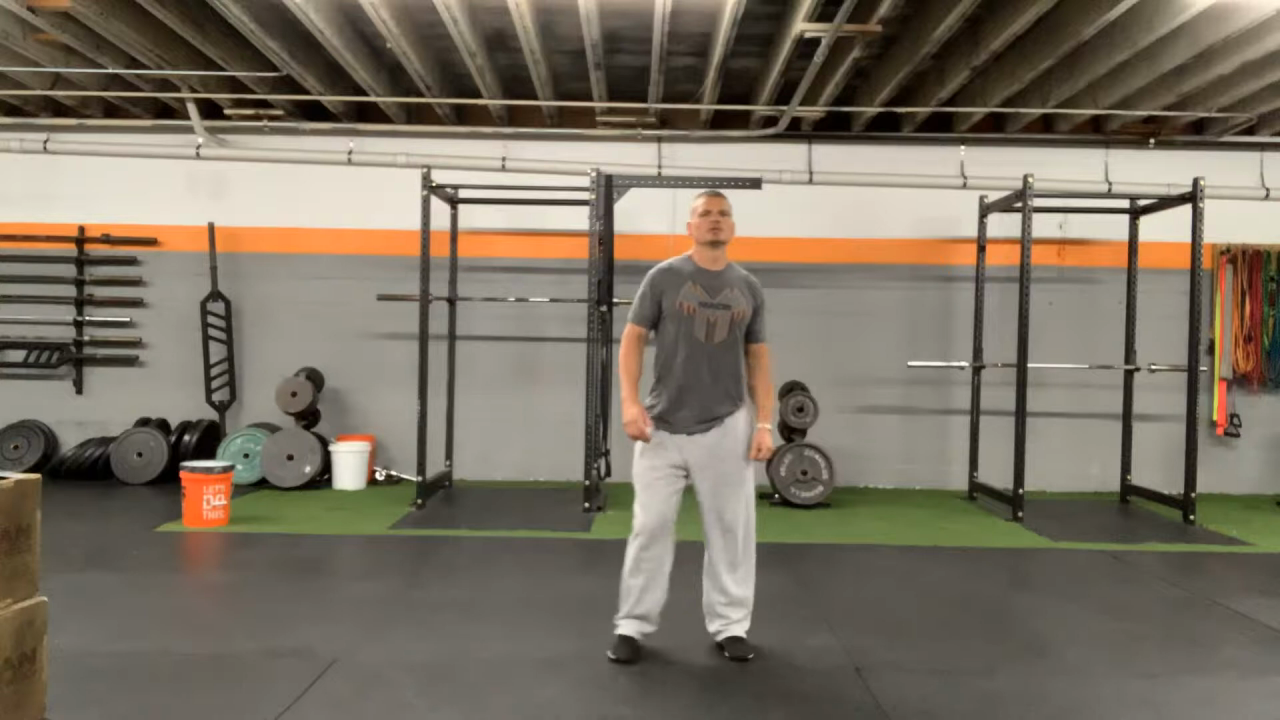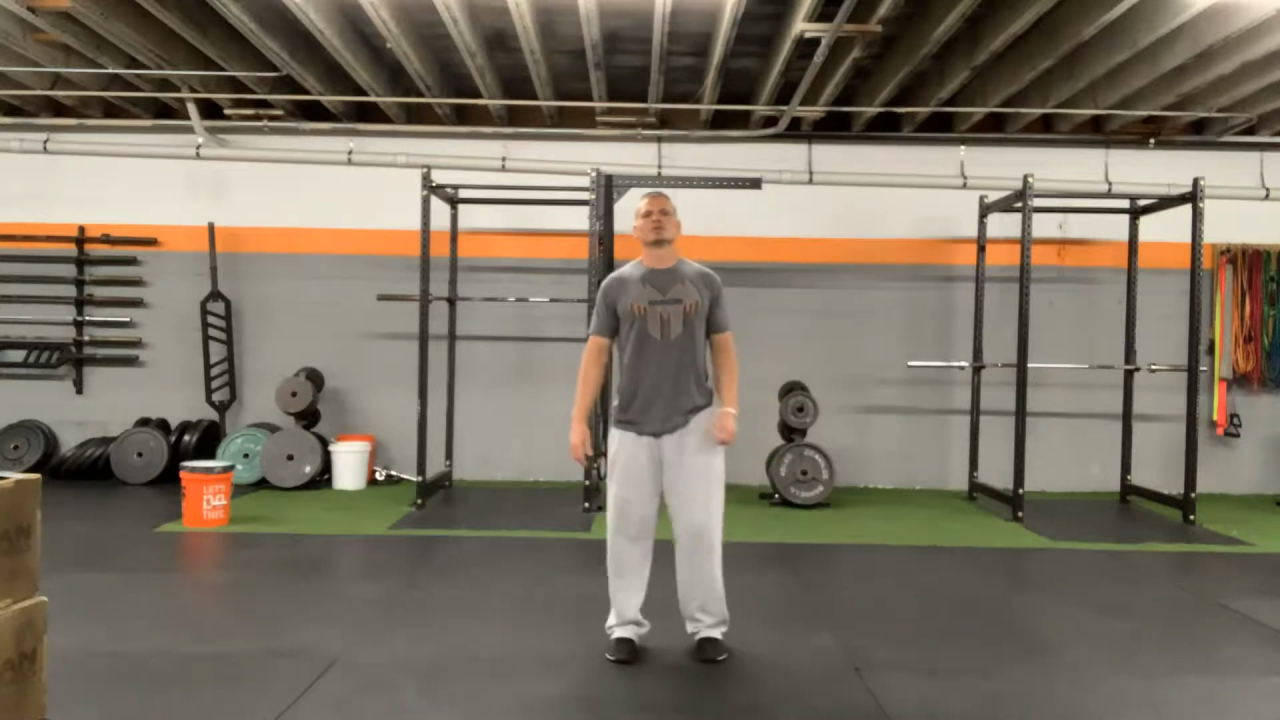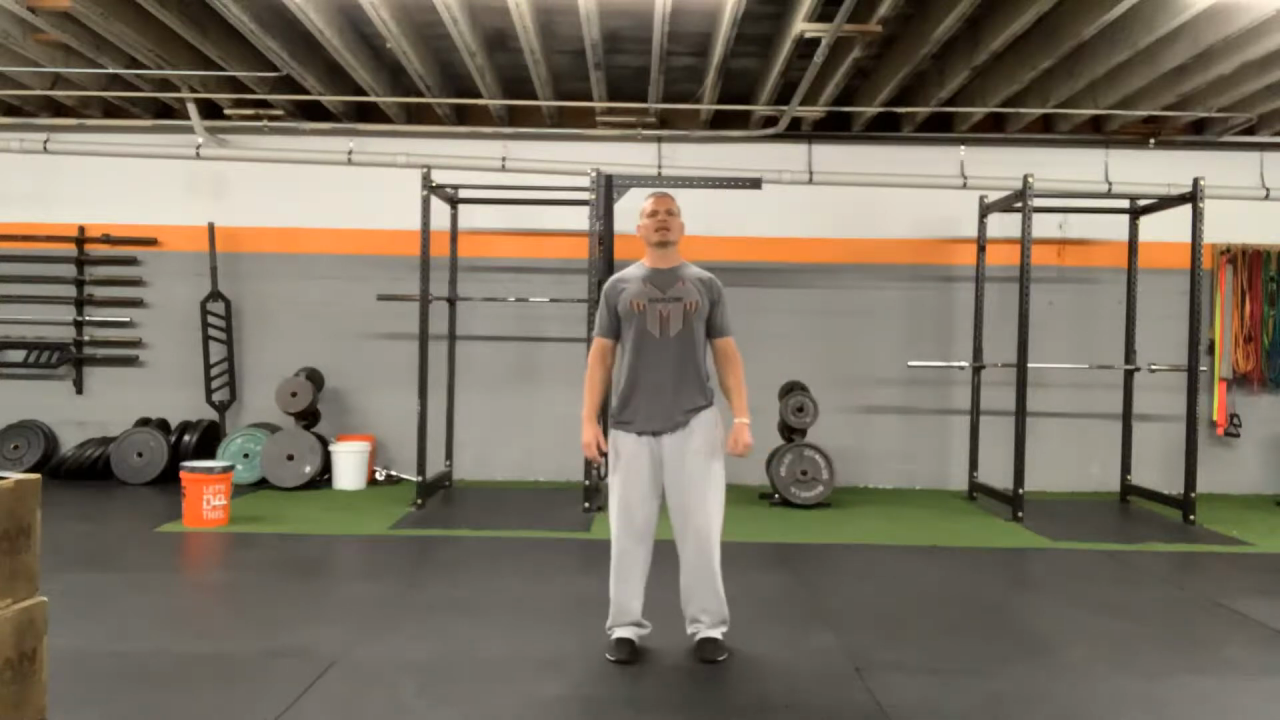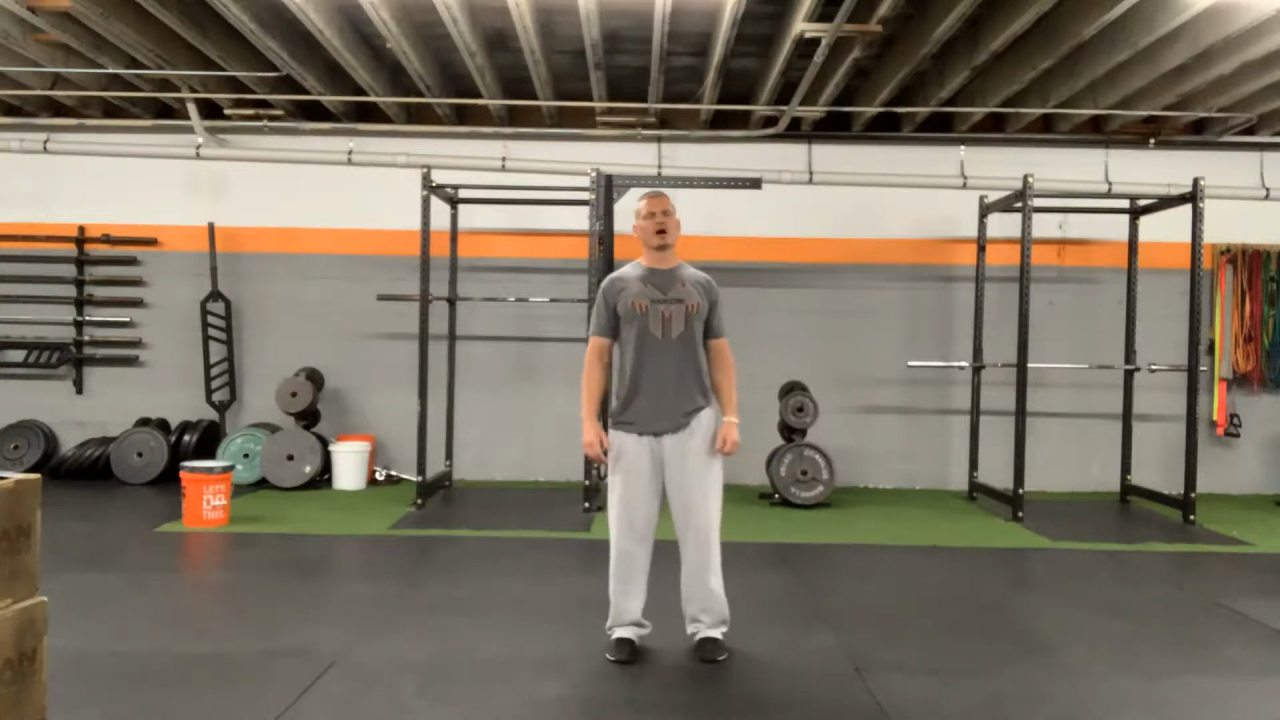
dt=0.5s
person 1, frame 1
left shoulder: (749, 287)
right shoulder: (663, 278)
left elbow: (758, 359)
right elbow: (632, 341)
left wrist: (764, 423)
right wrist: (630, 402)
left hip: (725, 426)
right hip: (663, 426)
left knee: (731, 529)
right knee: (652, 525)
left ankle: (729, 625)
right ankle: (632, 624)
person 1, frame 2
left shoulder: (705, 281)
right shoulder: (617, 284)
left elbow: (724, 349)
right elbow: (596, 353)
left wrist: (728, 408)
right wrist: (579, 420)
left hip: (694, 426)
right hip: (632, 428)
left knee: (700, 531)
right knee: (629, 530)
left ankle: (707, 626)
right ankle: (625, 626)
person 1, frame 3
left shoulder: (706, 284)
right shoulder: (618, 285)
left elbow: (727, 354)
right elbow: (600, 356)
left wrist: (741, 418)
right wrist: (590, 420)
left hip: (695, 425)
right hip: (631, 428)
left knee: (700, 531)
right knee: (630, 531)
left ankle: (707, 626)
right ankle: (625, 626)
person 1, frame 4
left shoulder: (703, 286)
right shoulder: (616, 285)
left elbow: (719, 355)
right elbow: (597, 355)
left wrist: (730, 417)
right wrist: (590, 421)
left hip: (695, 425)
right hip: (631, 429)
left knee: (700, 530)
right knee: (629, 531)
left ankle: (708, 626)
right ankle: (625, 626)
